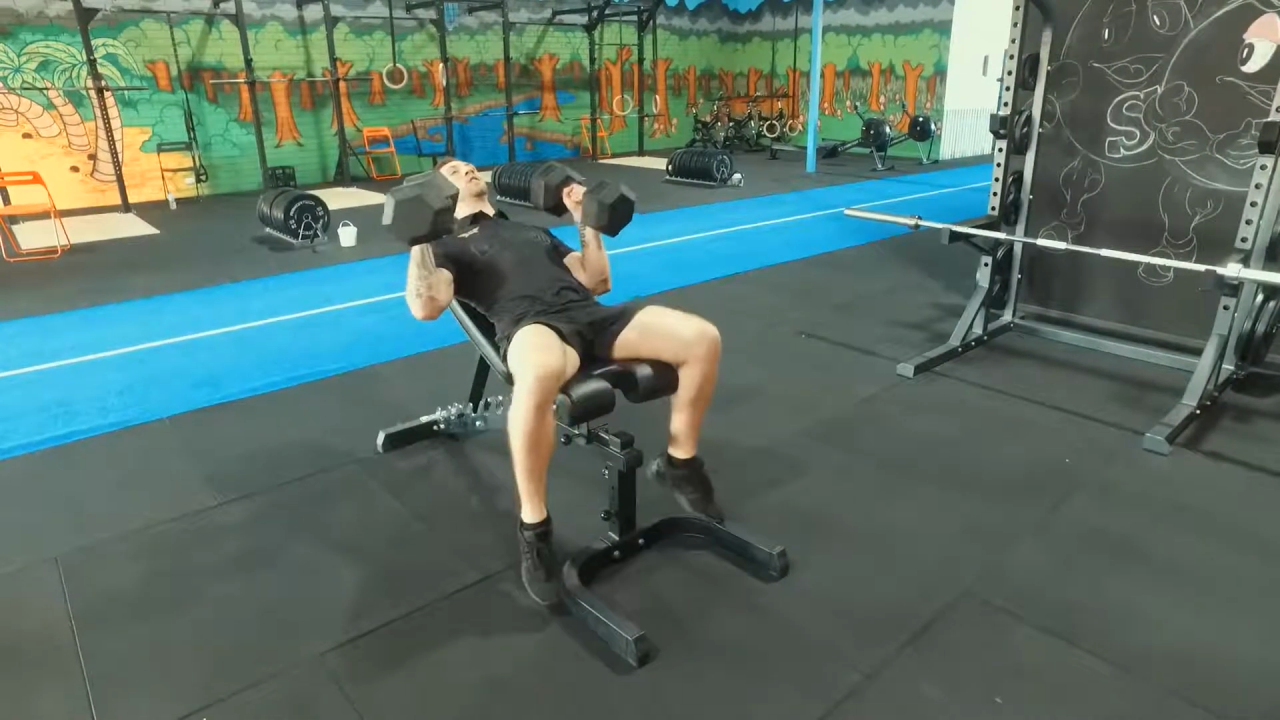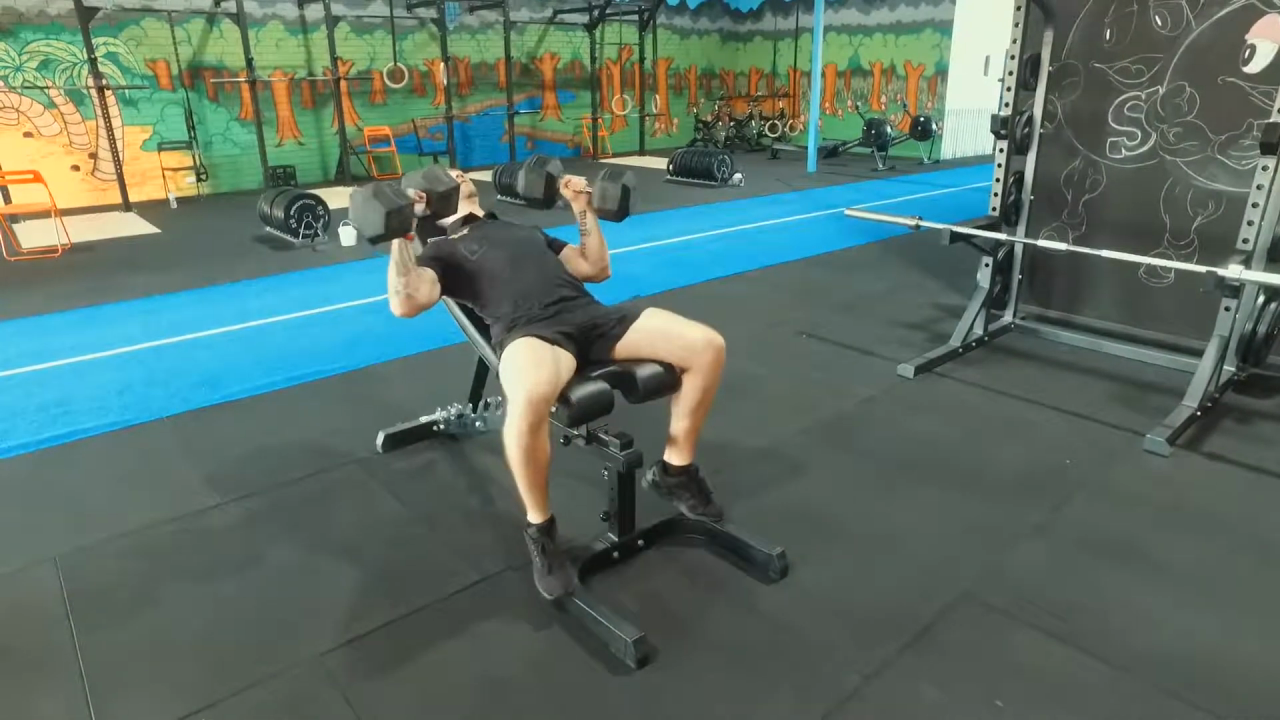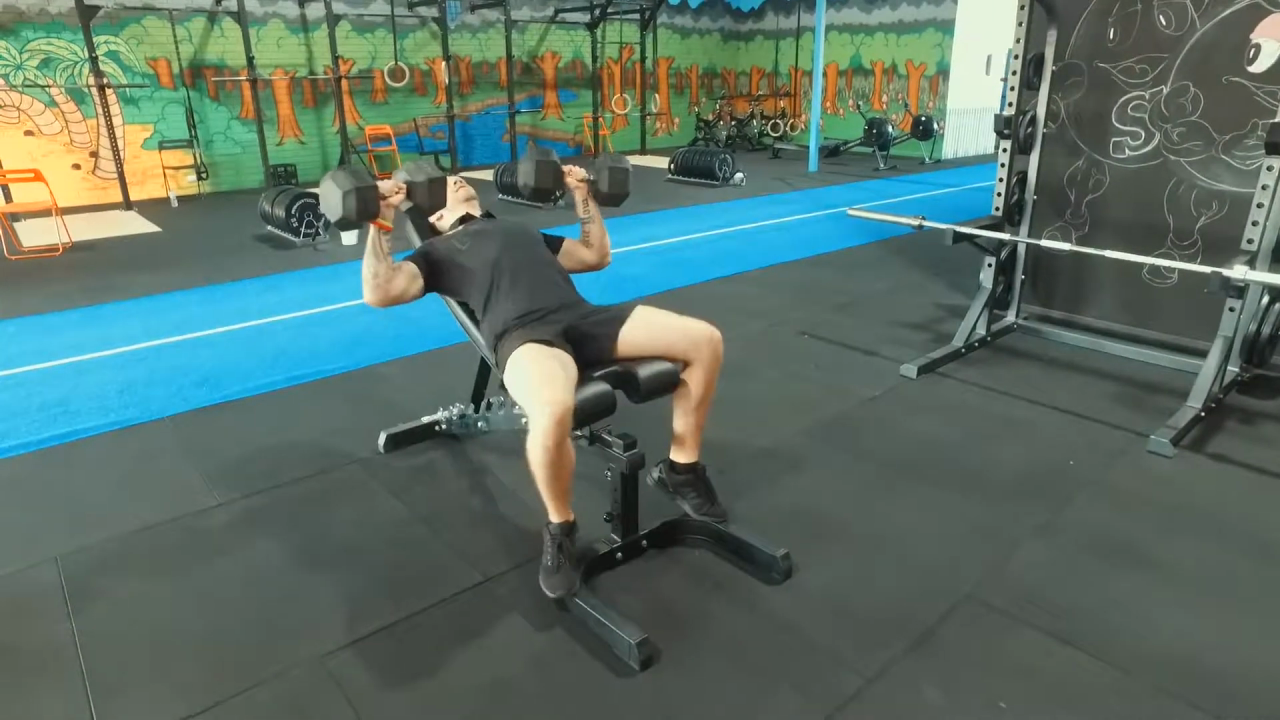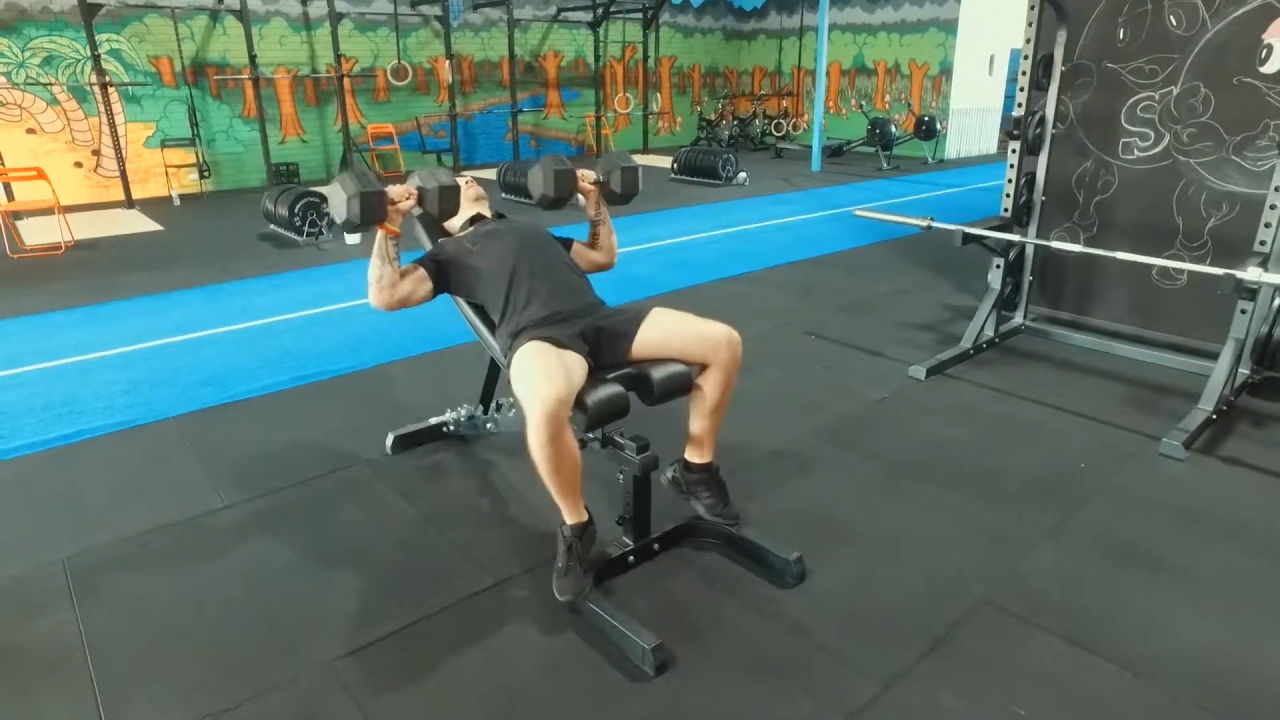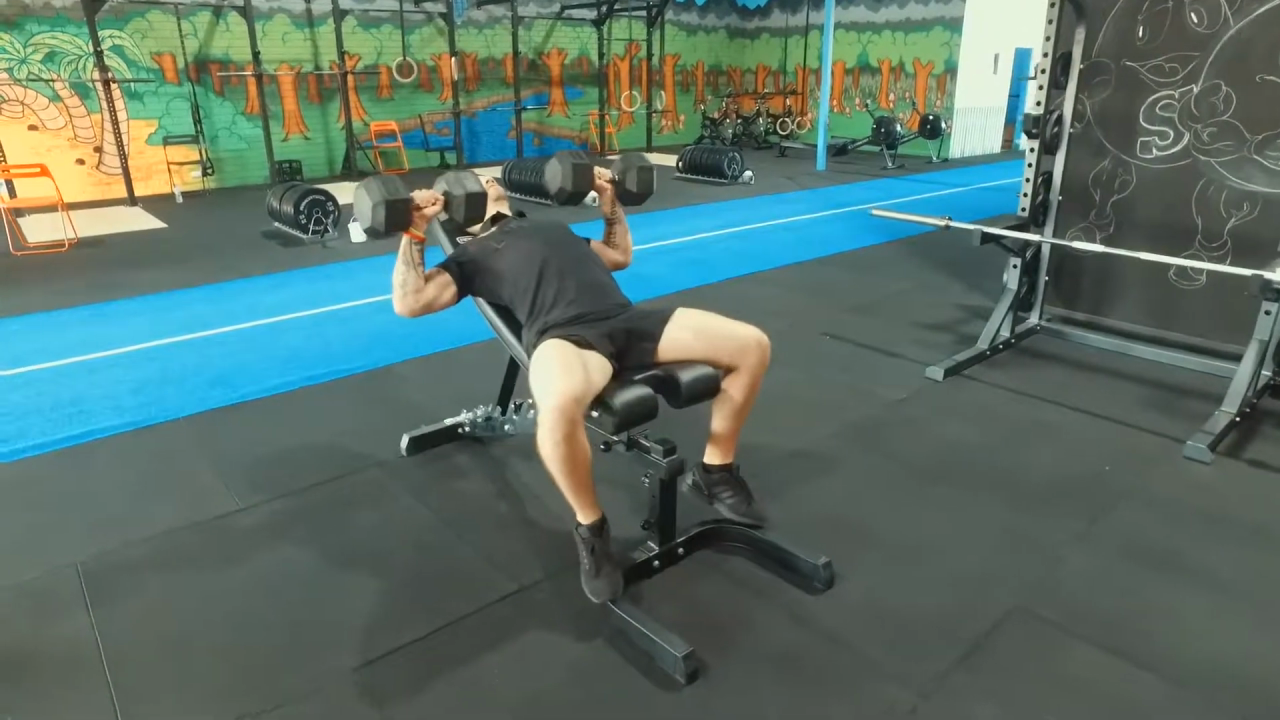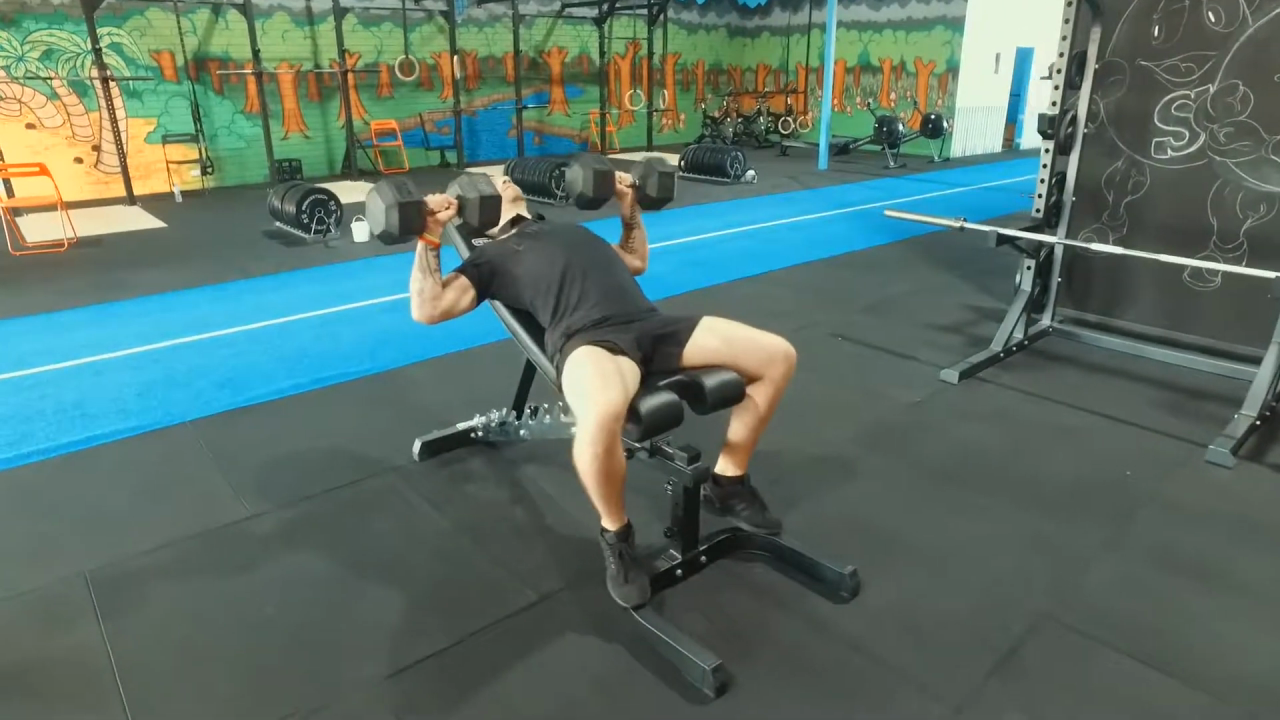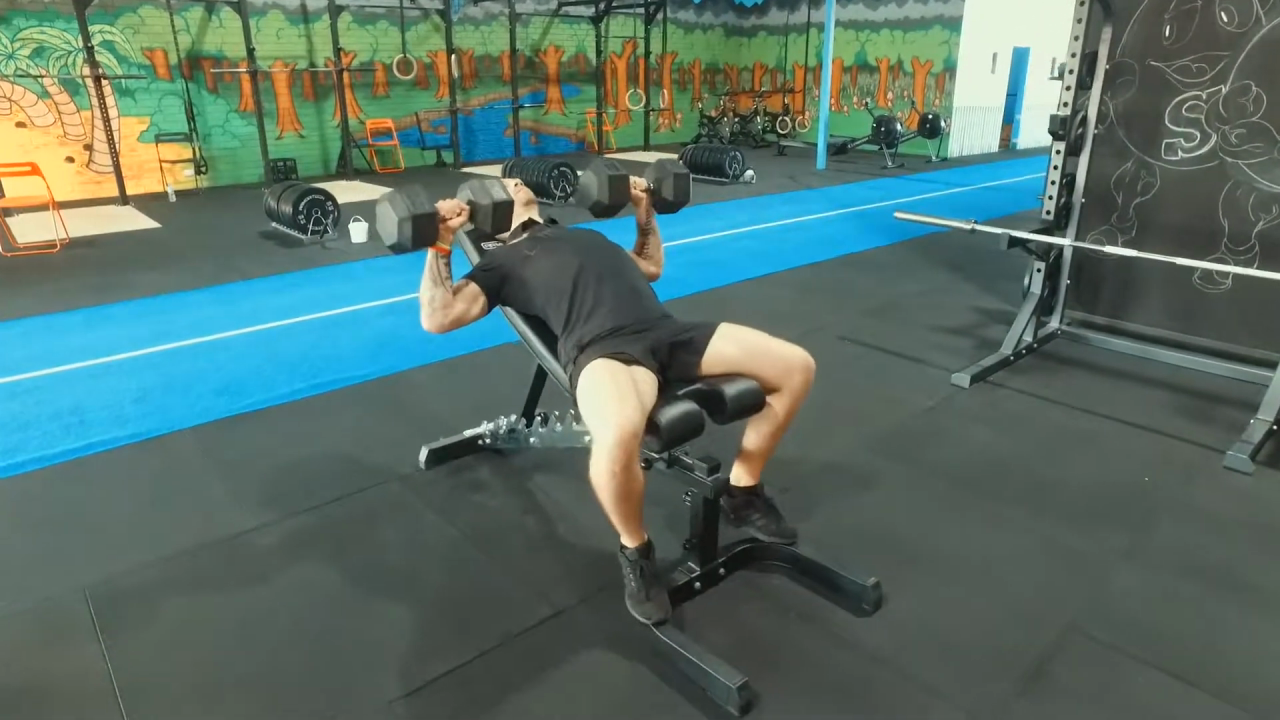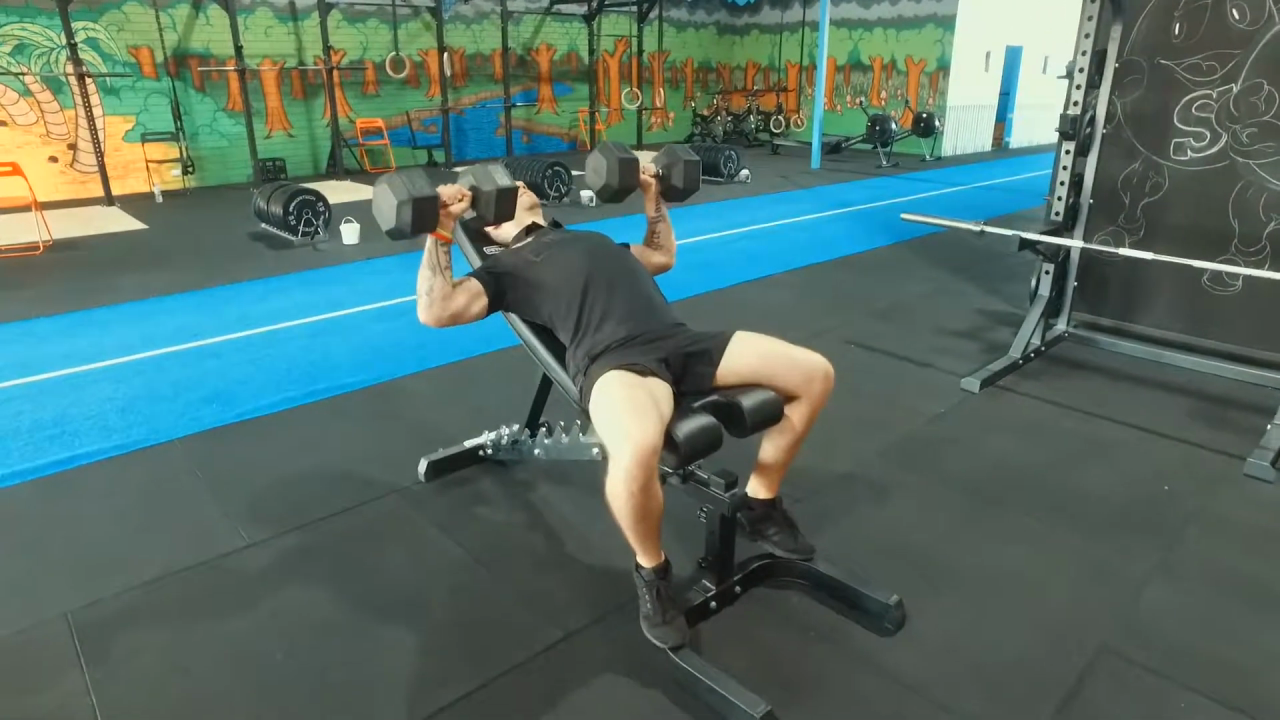
dt=0.3s
person 1, frame 1
left shoulder: (534, 231)
right shoulder: (450, 247)
left elbow: (598, 282)
right elbow: (425, 307)
left wrist: (584, 221)
left hip: (593, 317)
right hip: (534, 327)
left knee: (703, 339)
right knee: (539, 375)
left ankle: (679, 463)
right ankle: (533, 526)
person 1, frame 2
left shoulder: (526, 231)
right shoulder: (442, 251)
left elbow: (597, 269)
right elbow: (405, 303)
left wrist: (582, 209)
right wrist: (403, 230)
left hip: (590, 315)
right hip: (529, 332)
left knee: (708, 347)
right knee: (529, 398)
left ankle: (674, 470)
right ankle: (539, 527)
person 1, frame 3
left shoulder: (525, 231)
right shoulder: (438, 252)
left elbow: (598, 257)
right elbow: (379, 293)
left wrist: (583, 197)
right wrist: (382, 220)
left hip: (585, 318)
right hip: (525, 333)
left knee: (706, 341)
right knee: (552, 413)
left ankle: (680, 468)
right ankle: (560, 527)
person 1, frame 4
left shoulder: (534, 229)
right shoulder: (449, 252)
left elbow: (604, 256)
right elbow: (385, 295)
left wrist: (594, 200)
right wrist: (390, 224)
left hip: (602, 319)
right hip: (539, 334)
left knee: (724, 343)
right knee: (548, 407)
left ankle: (695, 470)
right ankle: (576, 526)
person 1, frame 5
left shoulder: (551, 226)
right shoulder: (472, 253)
left elbow: (620, 256)
right elbow: (409, 303)
left wrist: (609, 200)
right wrist: (416, 229)
left hip: (628, 319)
right hip: (563, 334)
left knee: (752, 346)
right knee: (560, 405)
left ankle: (716, 470)
right ankle: (589, 527)
person 1, frame 6
left shoulder: (570, 229)
right shoulder: (491, 256)
left elbow: (636, 262)
right elbow: (427, 308)
left wrist: (628, 205)
right wrist: (431, 234)
left hip: (652, 323)
right hip: (588, 337)
left knee: (778, 357)
right knee: (602, 414)
left ankle: (728, 481)
right ankle: (616, 535)
person 1, frame 7
left shoulder: (582, 235)
right shoulder: (502, 260)
left elbow: (651, 268)
right elbow: (437, 318)
left wrist: (644, 211)
right wrist: (441, 242)
left hip: (669, 331)
right hip: (602, 347)
left knee: (797, 368)
right knee: (618, 435)
left ankle: (742, 491)
right ankle: (635, 551)
person 1, frame 8
left shoulder: (590, 239)
right shoulder: (506, 265)
left elbow: (663, 256)
right elbow: (434, 311)
left wrist: (652, 197)
right wrist: (441, 229)
left hip: (682, 340)
right hip: (613, 357)
left knee: (815, 375)
right knee: (637, 451)
left ankle: (759, 504)
right ankle: (651, 572)
